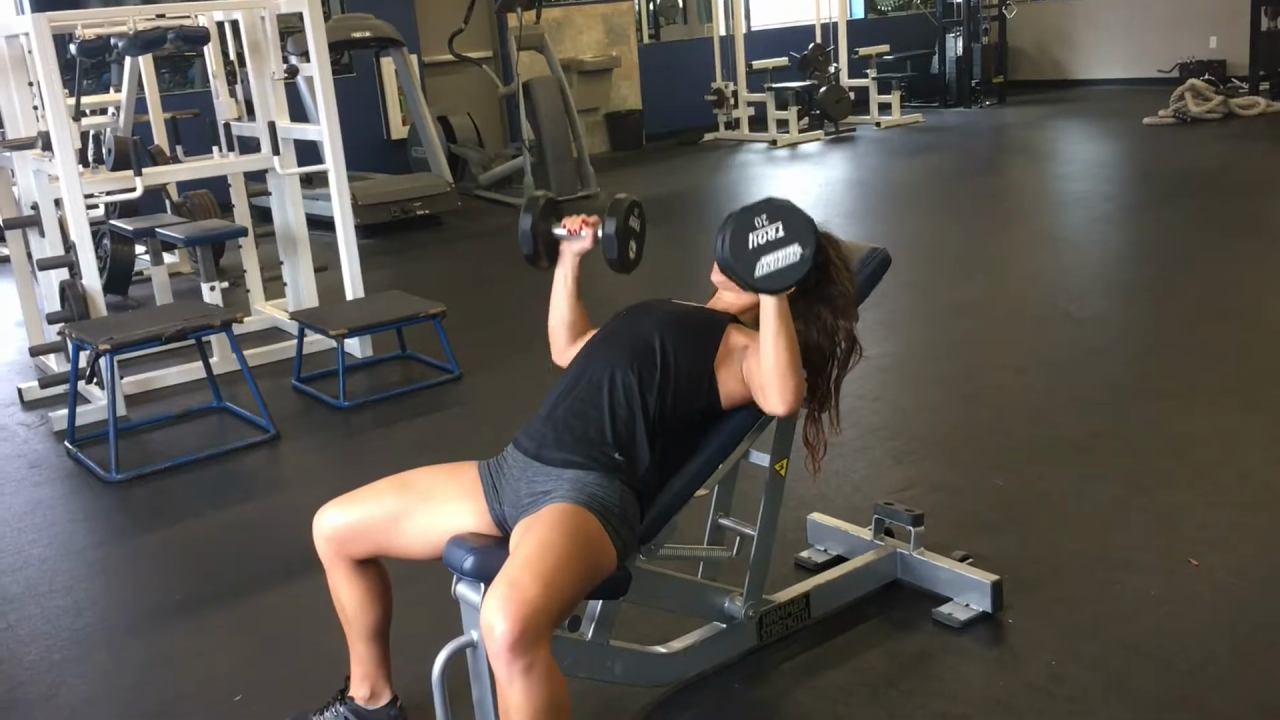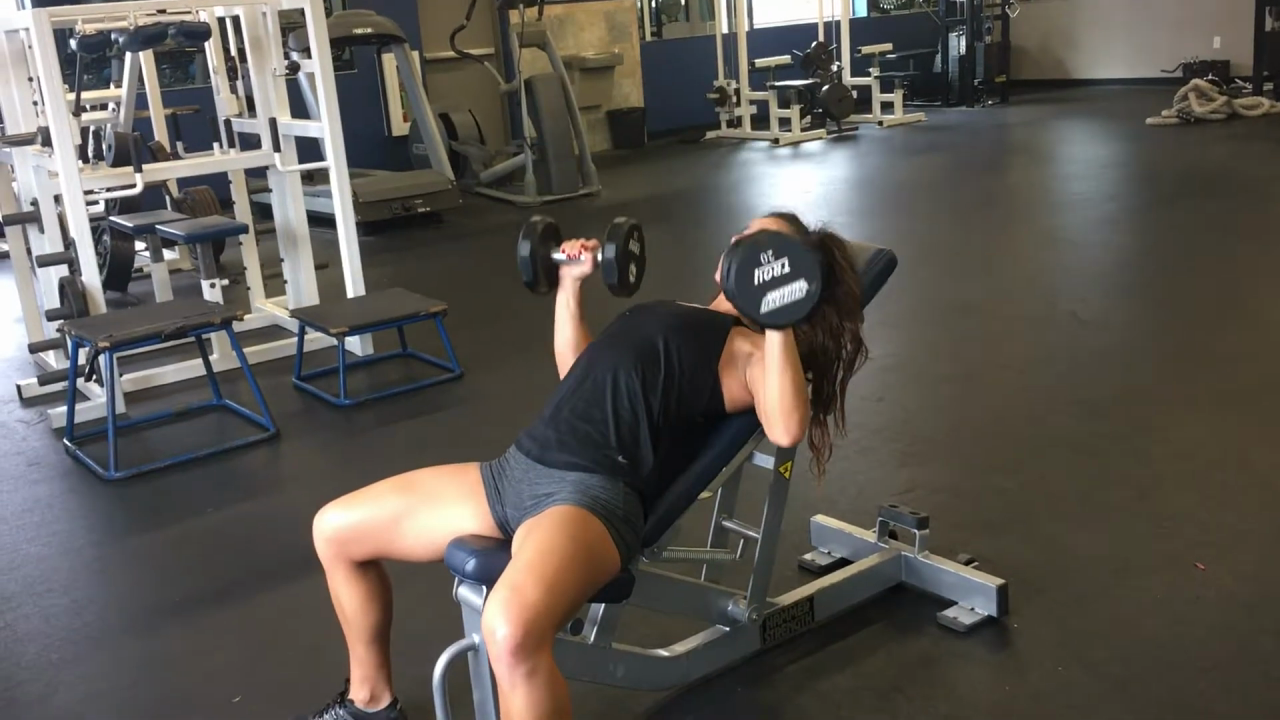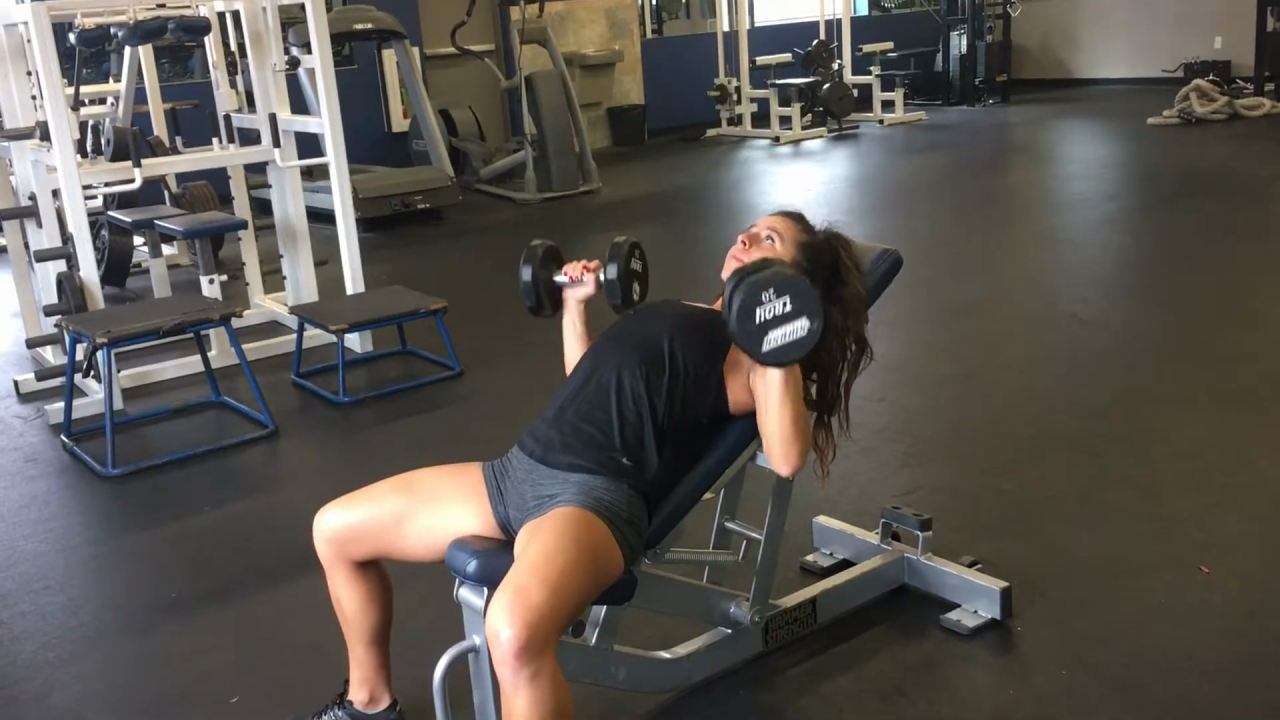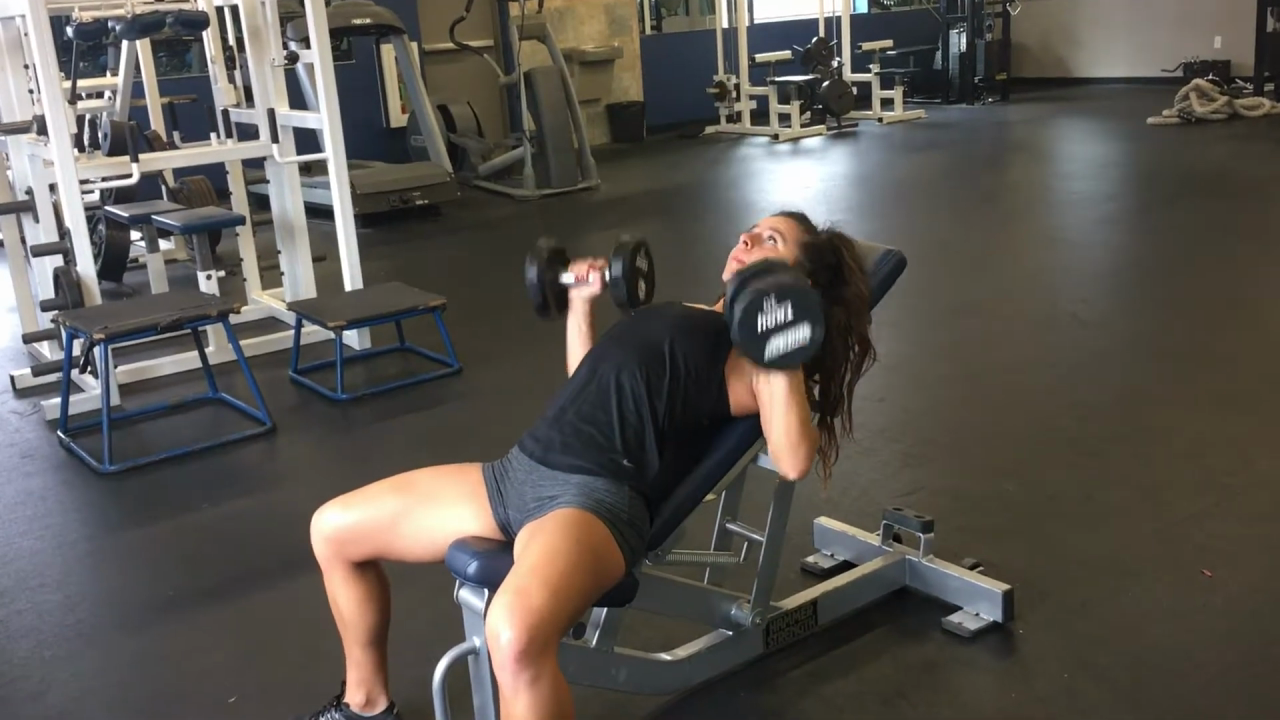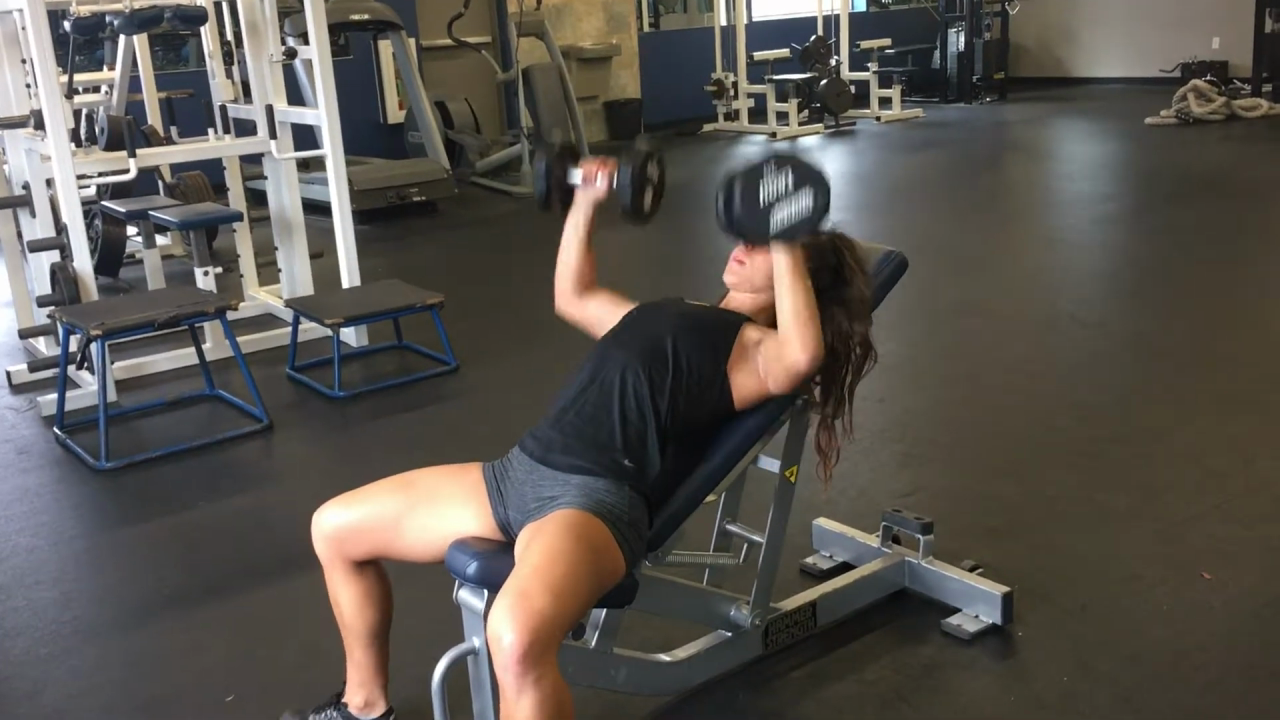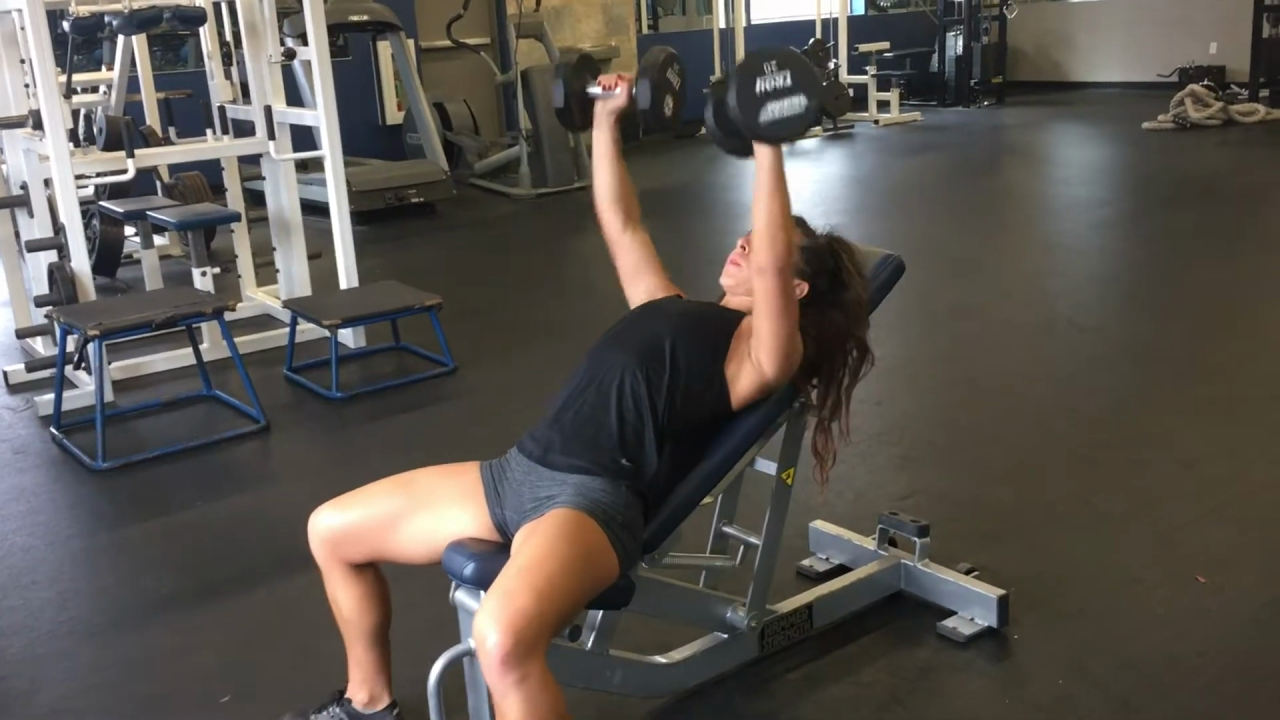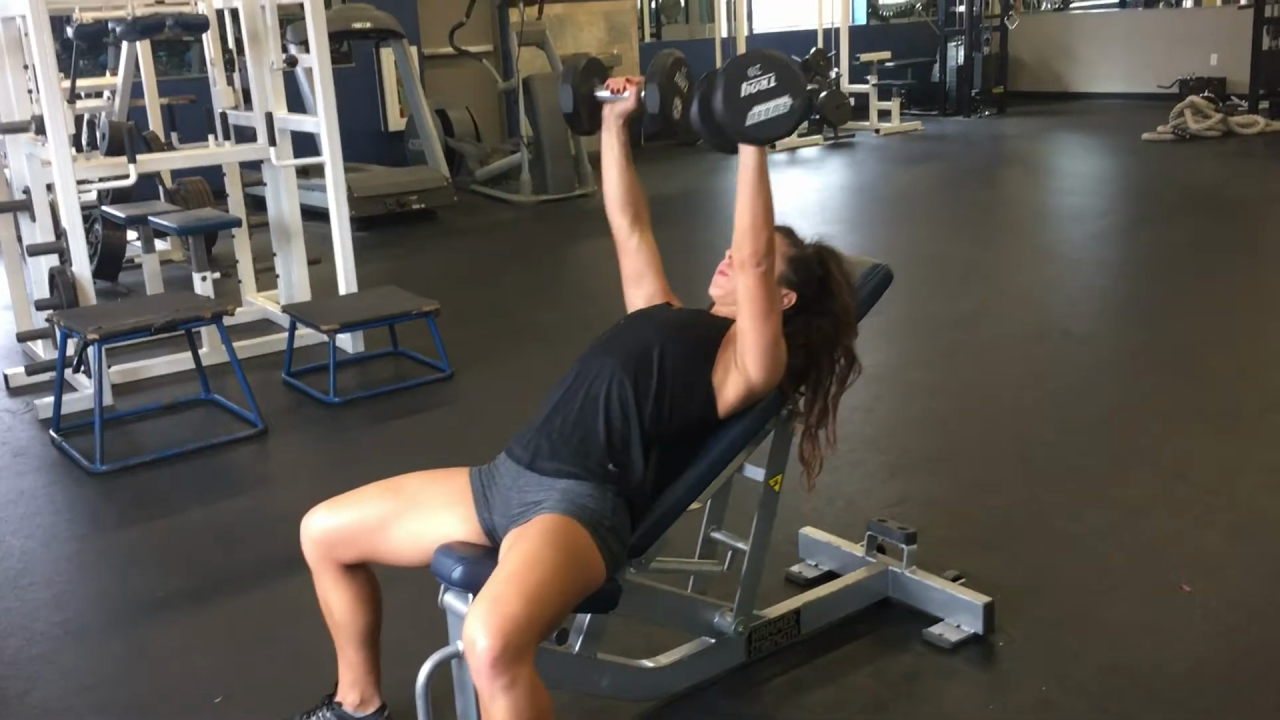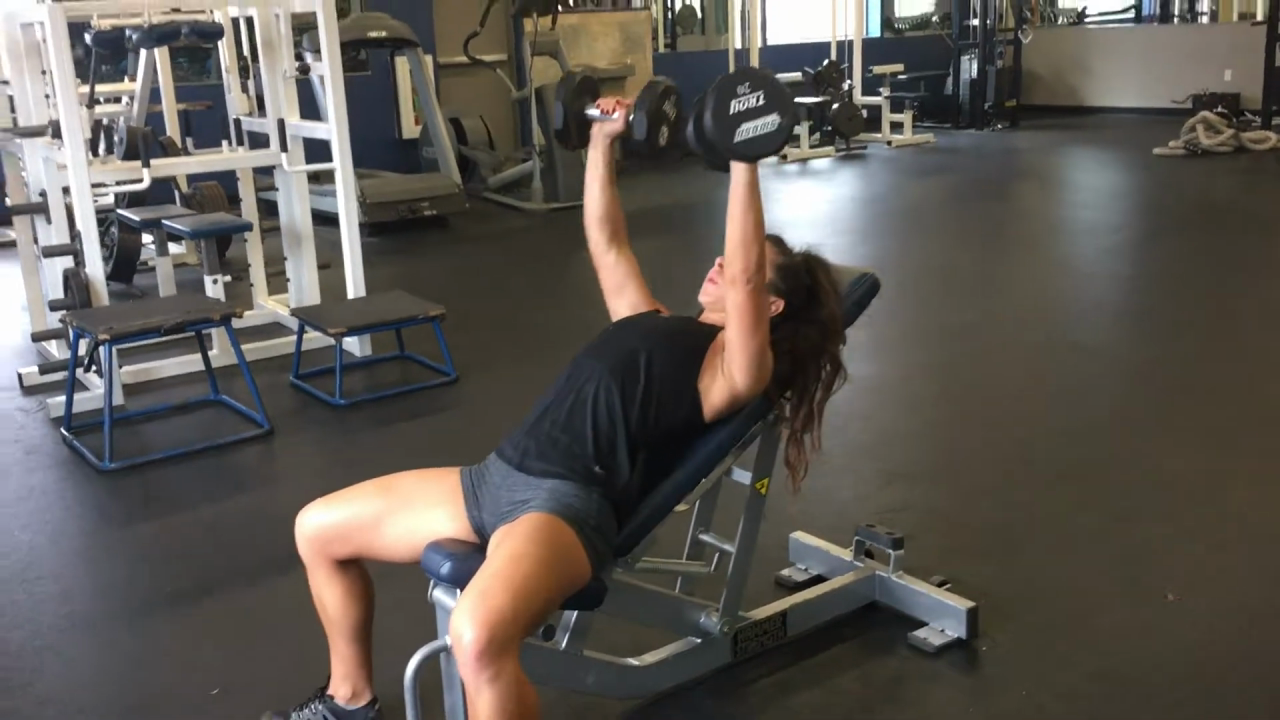
dt=0.2s
person 1, frame 1
left shoulder: (747, 345)
right shoulder: (669, 314)
left elbow: (782, 398)
right elbow: (566, 347)
left wrist: (772, 284)
right wrist: (570, 255)
left hip: (593, 488)
right hip: (516, 466)
left knee: (509, 626)
right knee: (335, 528)
person 1, frame 2
left shoulder: (752, 348)
right shoulder: (674, 316)
left elbow: (786, 427)
right wrist: (570, 282)
left hip: (596, 490)
right hip: (518, 467)
left knee: (511, 631)
right knee: (335, 530)
person 1, frame 3
right shoulder: (678, 315)
left elbow: (786, 456)
right wrist: (574, 303)
left hip: (599, 491)
right hip: (521, 467)
left knee: (515, 632)
right knee: (336, 530)
person 1, frame 4
right shoulder: (679, 315)
left elbow: (793, 460)
right wrist: (580, 303)
left hip: (600, 493)
right hip: (521, 468)
left knee: (516, 636)
right knee: (334, 530)
person 1, frame 5
left shoulder: (760, 345)
right shoulder: (676, 311)
left elbow: (801, 354)
right elbow: (574, 300)
left wrist: (783, 239)
right wrist: (582, 204)
left hip: (600, 496)
right hip: (522, 469)
left knee: (517, 638)
right knee: (334, 529)
person 1, frame 6
left shoulder: (766, 346)
right shoulder: (671, 307)
left elbow: (773, 264)
right elbow: (619, 220)
left wrist: (768, 143)
right wrist: (605, 126)
left hip: (596, 495)
right hip: (519, 469)
left knee: (503, 638)
right knee: (331, 530)
person 1, frame 7
left shoulder: (751, 358)
right shoulder: (666, 317)
left elbow: (753, 260)
right elbow: (630, 225)
left wrist: (752, 142)
right wrist: (614, 122)
left hip: (583, 503)
right hip: (509, 473)
left knee: (492, 643)
right knee: (322, 534)
person 1, frame 8
left shoulder: (740, 365)
right shoulder: (654, 322)
left elbow: (744, 277)
right elbow: (606, 242)
left wrist: (744, 161)
right wrist: (602, 141)
left hip: (570, 502)
right hip: (499, 475)
left knee: (479, 636)
right knee: (318, 529)
